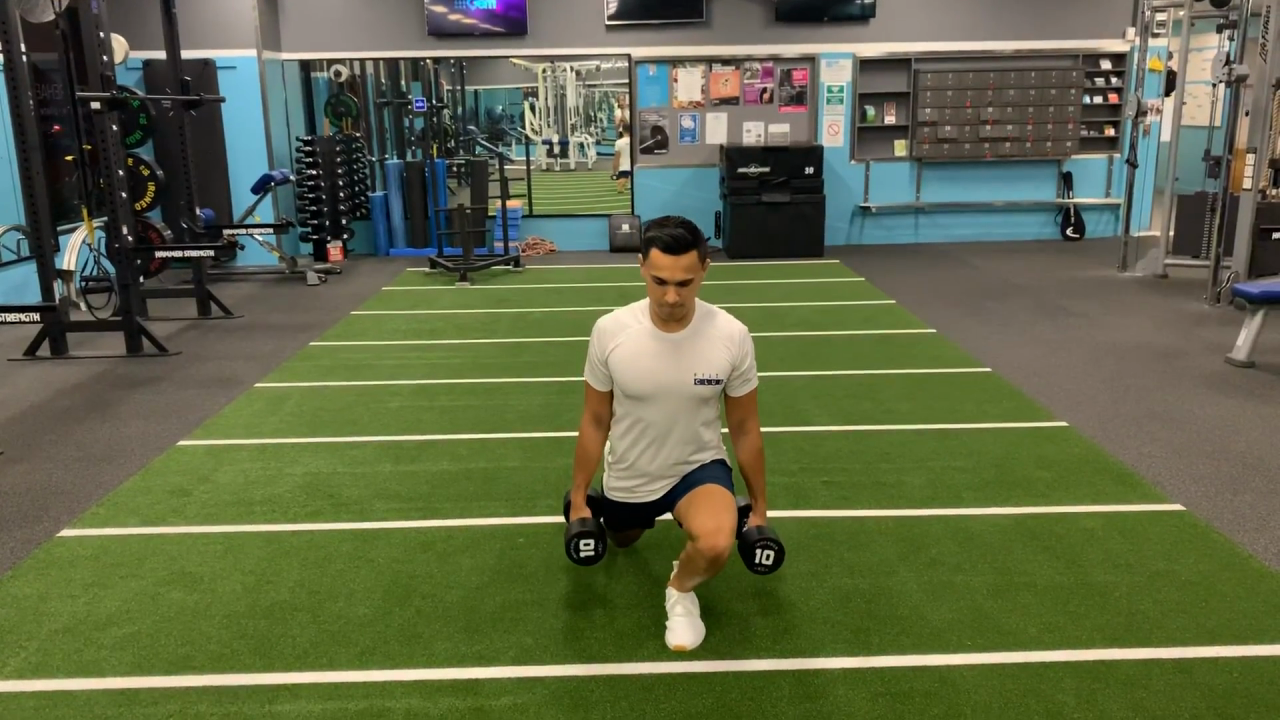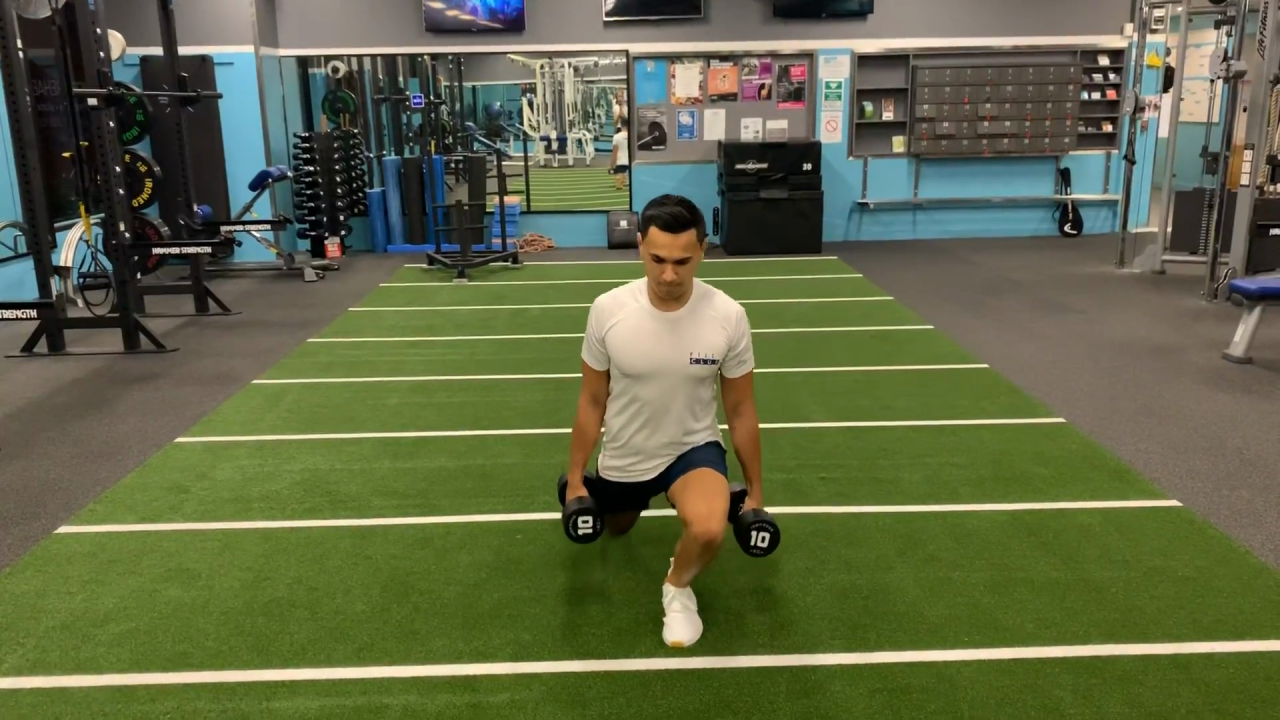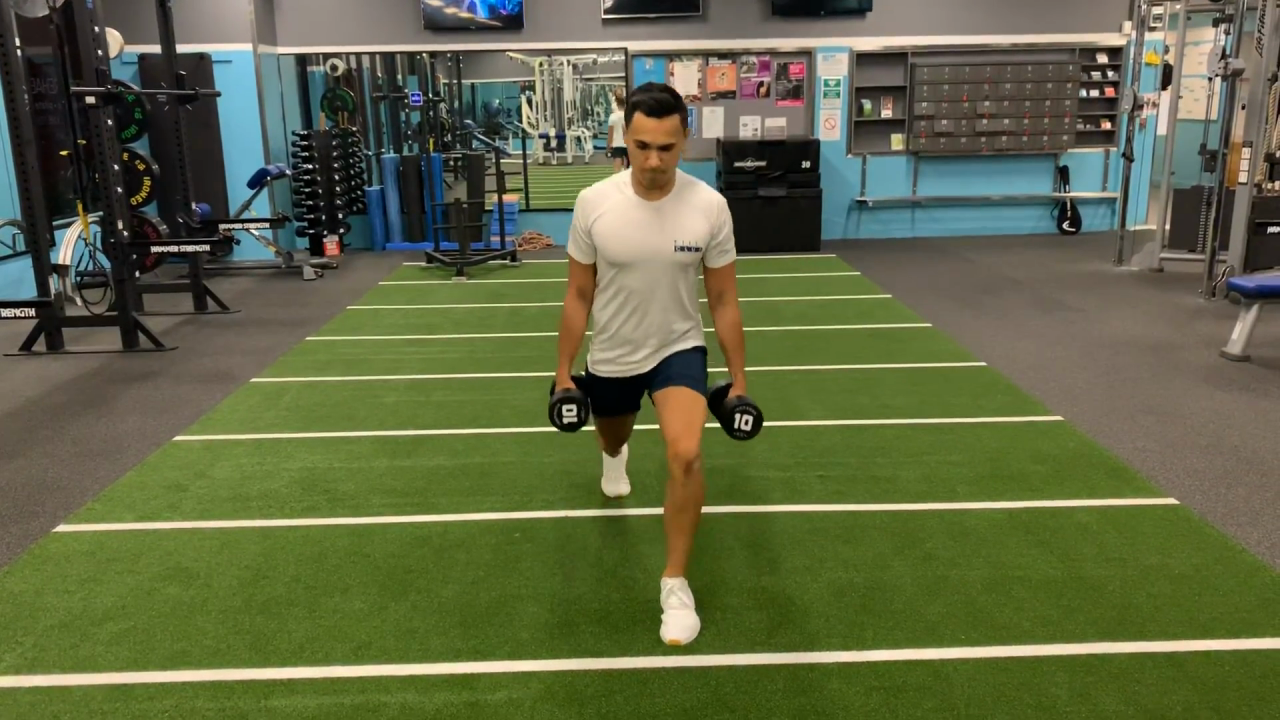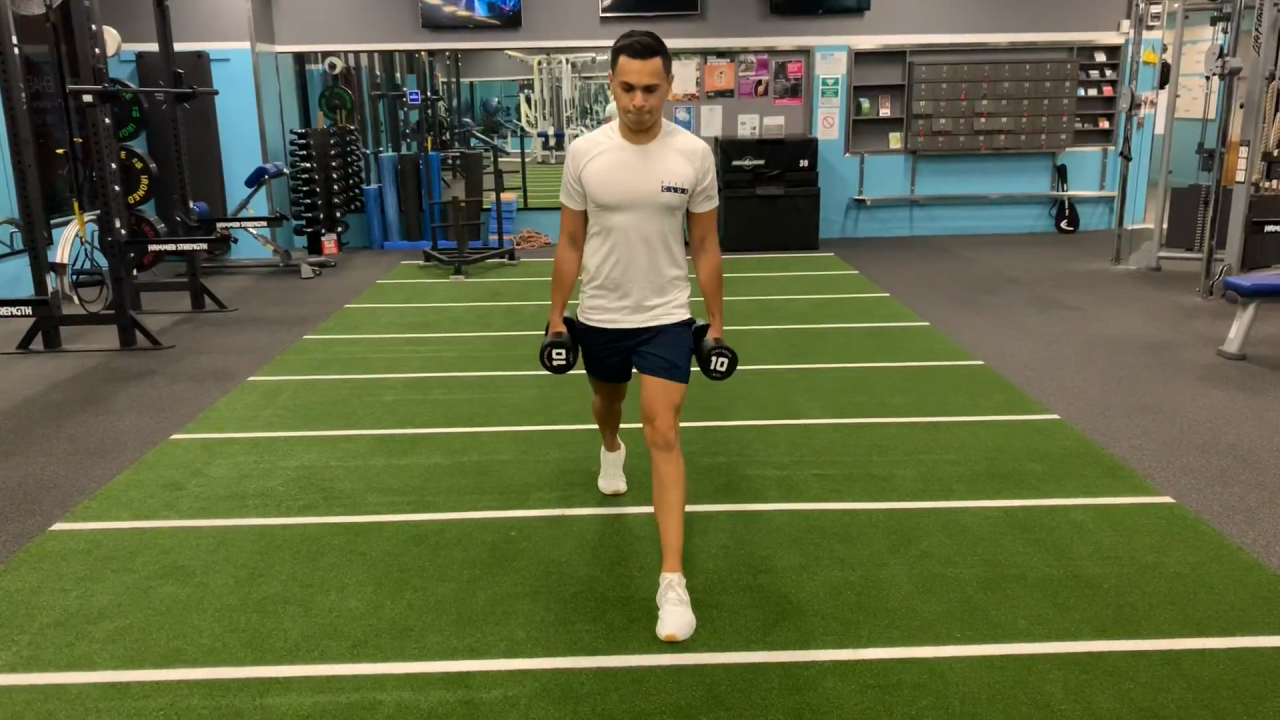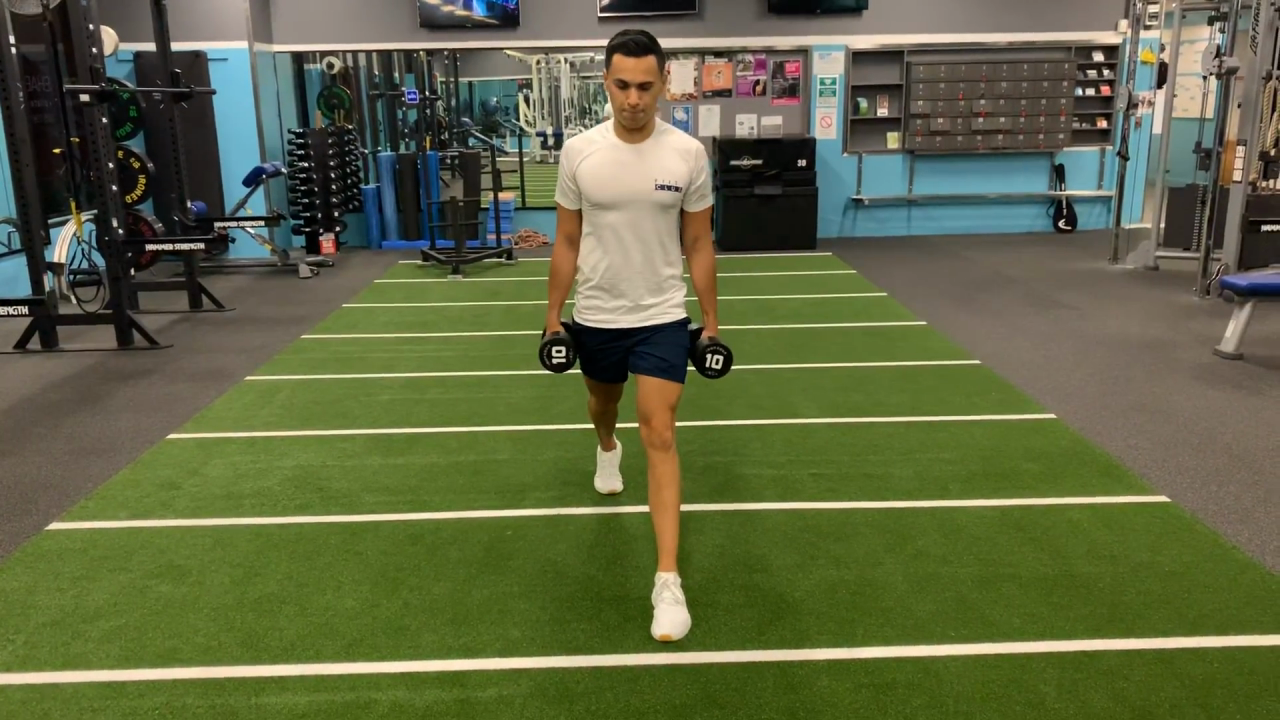
dt=0.5s
person 1, frame 1
left shoulder: (732, 336)
right shoulder: (610, 331)
left elbow: (745, 428)
right elbow: (595, 421)
left wrist: (759, 506)
right wrist: (578, 498)
left hip: (699, 466)
right hip: (628, 477)
left knee: (716, 544)
right knee: (622, 541)
left ankle: (681, 589)
right ankle: (645, 515)
person 1, frame 2
left shoulder: (728, 316)
right shoulder: (608, 310)
left elbow: (741, 410)
right elbow: (592, 401)
left wrist: (755, 489)
right wrist: (575, 477)
left hip: (694, 447)
right hip: (624, 458)
left knee: (709, 528)
right knee: (615, 529)
left ankle: (678, 586)
right ankle: (633, 500)
person 1, frame 3
left shoulder: (709, 206)
right shoulder: (594, 203)
left elbow: (724, 300)
right elbow: (579, 295)
left wrist: (738, 377)
right wrist: (563, 370)
left hip: (679, 349)
right hip: (611, 358)
left knee: (684, 454)
right knee: (612, 437)
left ankle: (674, 582)
right ankle: (614, 455)
person 1, frame 4
left shoulder: (693, 153)
right shoulder: (584, 151)
left elbow: (706, 246)
right elbow: (571, 243)
left wrist: (717, 321)
right wrist: (556, 315)
left hip: (666, 317)
right hip: (601, 316)
left knee: (663, 436)
right knee: (607, 402)
left ankle: (673, 579)
right ankle: (610, 449)
person 1, frame 5
left shoulder: (687, 152)
right shoulder: (579, 151)
left elbow: (699, 246)
right elbow: (567, 243)
left wrist: (711, 321)
right wrist: (553, 314)
left hip: (662, 317)
right hip: (596, 316)
left knee: (659, 436)
right knee: (603, 402)
left ankle: (668, 580)
right ankle: (606, 448)
